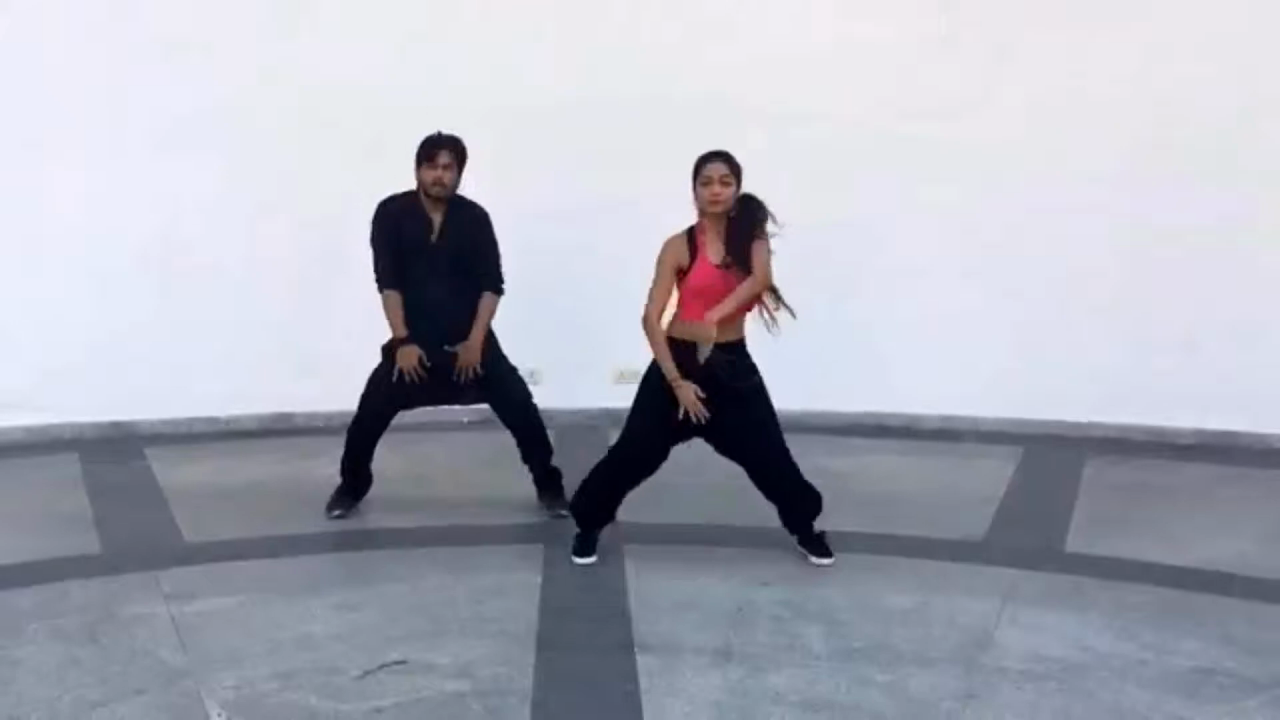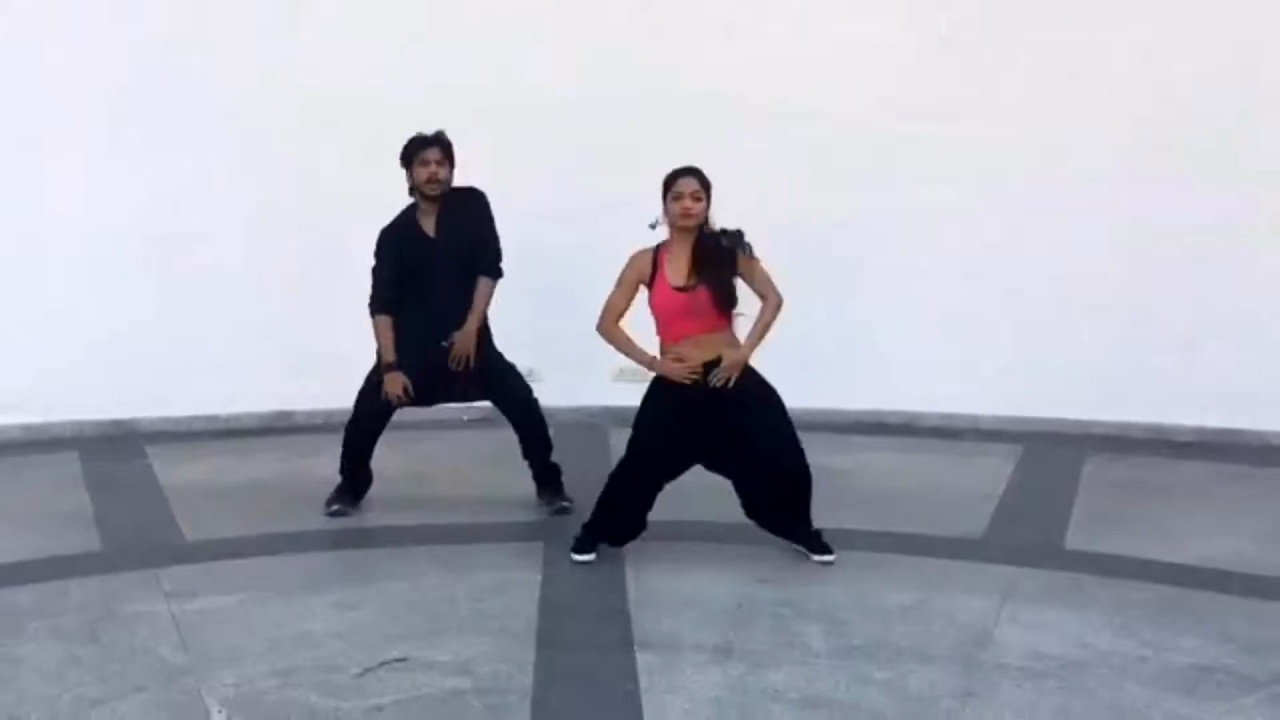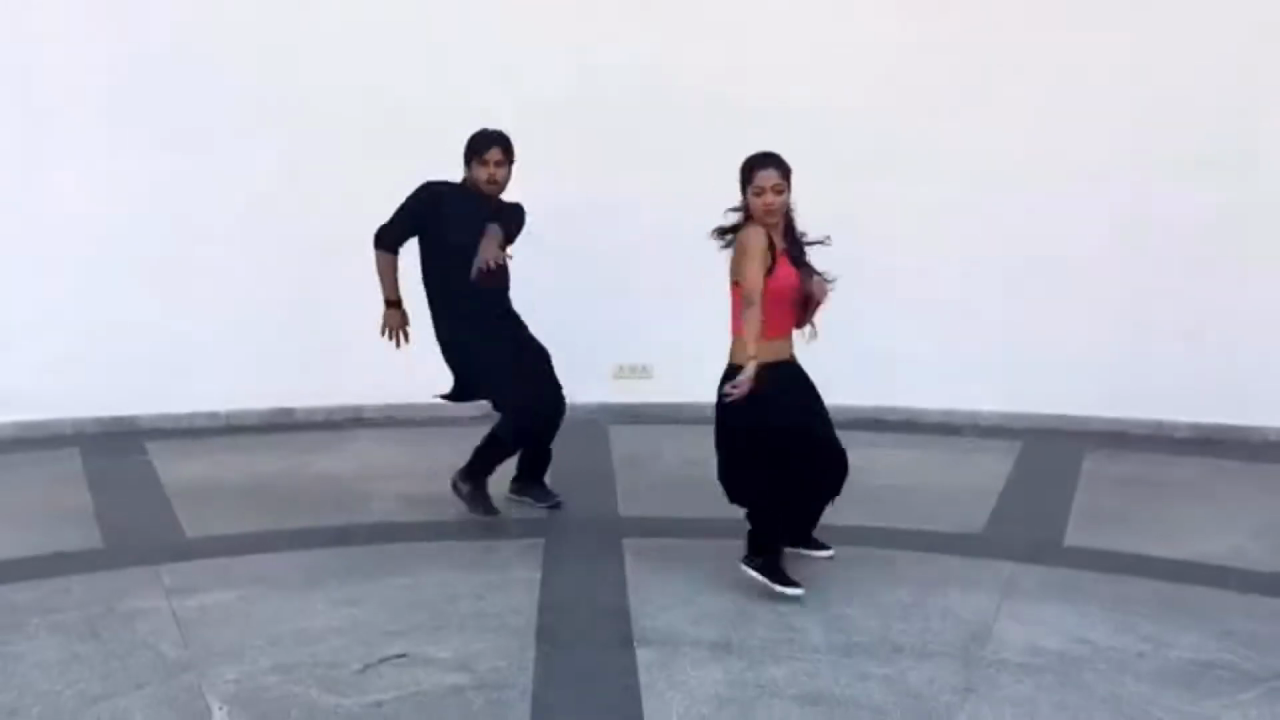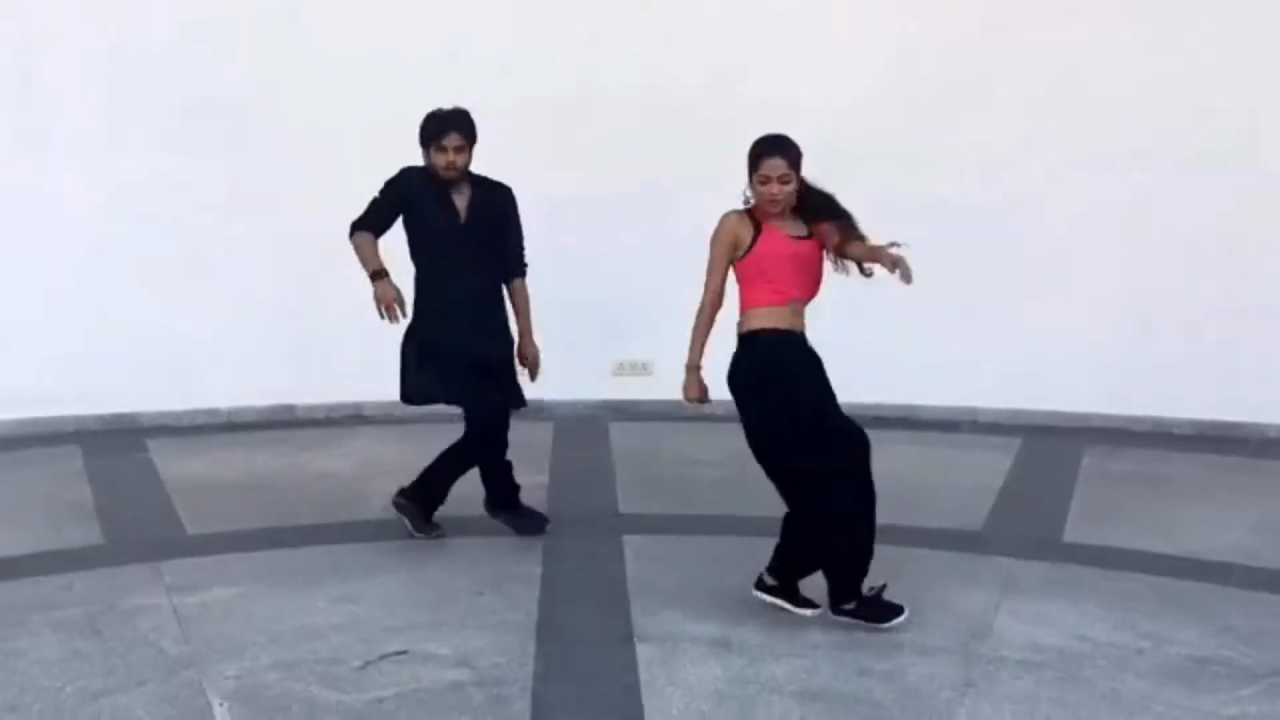
dt=0.3s
person 1, frame 1
left shoulder: (751, 232)
right shoulder: (679, 246)
left elbow: (760, 278)
right elbow: (651, 318)
left wrist: (714, 317)
right wrist: (677, 382)
left hip: (733, 360)
right hip: (677, 359)
left knee: (769, 454)
right knee: (633, 453)
left ankle: (805, 529)
right ankle: (587, 526)
person 1, frame 2
left shoulder: (727, 252)
right shoulder: (646, 261)
left elbow: (772, 298)
right elbow: (607, 323)
left wrist: (744, 347)
right wrist: (654, 363)
left hip: (729, 377)
right hip: (676, 388)
left knee: (783, 461)
right knee: (641, 469)
left ankle: (800, 530)
right ankle: (596, 531)
person 1, frame 3
left shoulder: (786, 243)
right shoulder: (751, 237)
right elbow: (752, 301)
left wrist: (813, 293)
right wrist: (752, 363)
left hip: (786, 375)
right hip: (754, 380)
left knee: (827, 464)
left ankle: (792, 532)
right ankle: (764, 553)
person 1, frame 4
left shoulder: (814, 223)
right shoulder: (734, 224)
left elbow: (852, 247)
right elbow: (710, 300)
left wrist: (886, 257)
right wrist: (693, 368)
left hip: (800, 357)
right hip: (760, 358)
left knee: (819, 471)
right knee: (844, 452)
left ankle: (778, 578)
right ankle: (843, 594)
person 2, frame 1
left shoulder: (474, 218)
right shoulder: (392, 212)
left elbow: (491, 283)
right elbow: (387, 280)
left wrist: (476, 341)
right wrist: (401, 341)
left hip: (470, 338)
right hip: (413, 339)
left knee: (522, 412)
right knee: (369, 416)
left ankle: (550, 487)
right ankle: (351, 487)
person 2, frame 2
left shoulder: (472, 203)
right shoulder: (395, 235)
left elbow: (489, 269)
right elbow: (383, 304)
left wrist: (469, 329)
right wrist: (389, 367)
left hip: (468, 337)
right hip: (412, 343)
left knee: (525, 409)
right knee: (367, 413)
left ankle: (549, 483)
right ankle: (352, 484)
person 2, frame 3
left shoulder: (509, 213)
right shoulder: (433, 199)
left elbow: (500, 231)
right elbow: (386, 241)
left wrist: (490, 242)
right wrist: (392, 303)
left hip: (503, 326)
right hip: (463, 332)
left knee: (551, 404)
right knee: (528, 413)
left ankle: (527, 480)
right ankle: (472, 476)
person 2, frame 4
left shoulder: (498, 197)
right shoulder: (410, 186)
left elbow: (514, 269)
right elbow: (361, 231)
left wrist: (525, 334)
right wrist: (379, 276)
left hip: (489, 331)
right hip: (437, 332)
left knee: (491, 419)
right knee: (487, 419)
left ankle: (446, 499)
right ankle: (503, 501)
